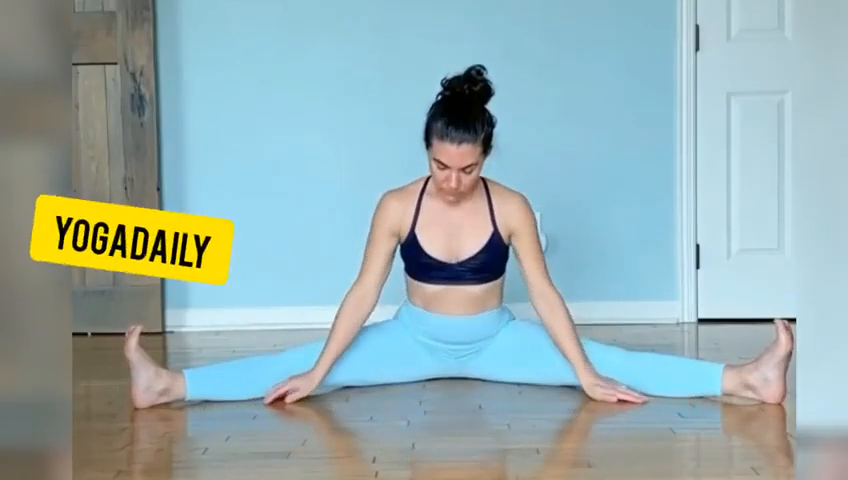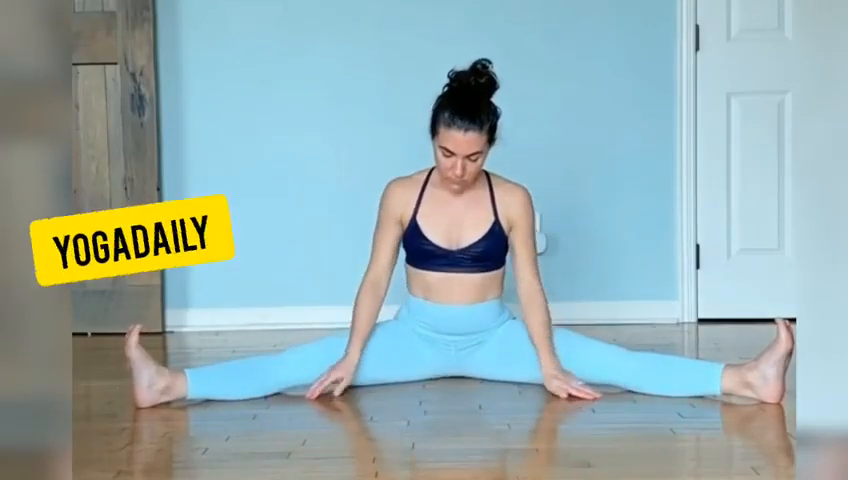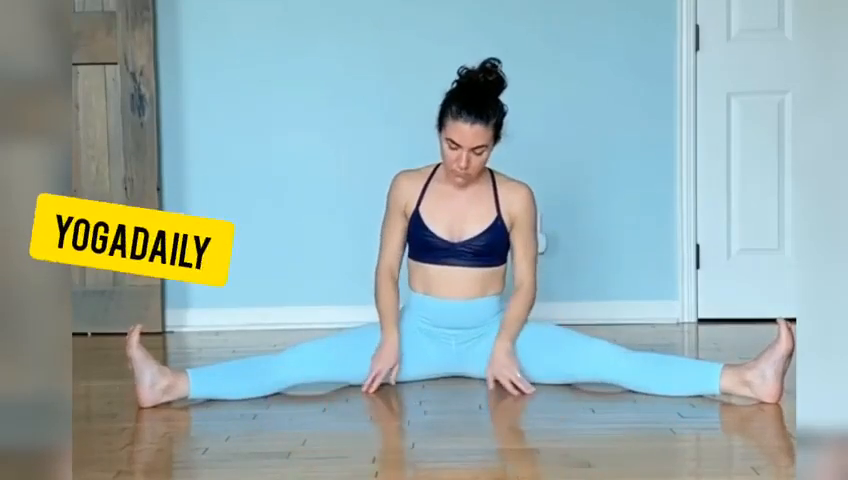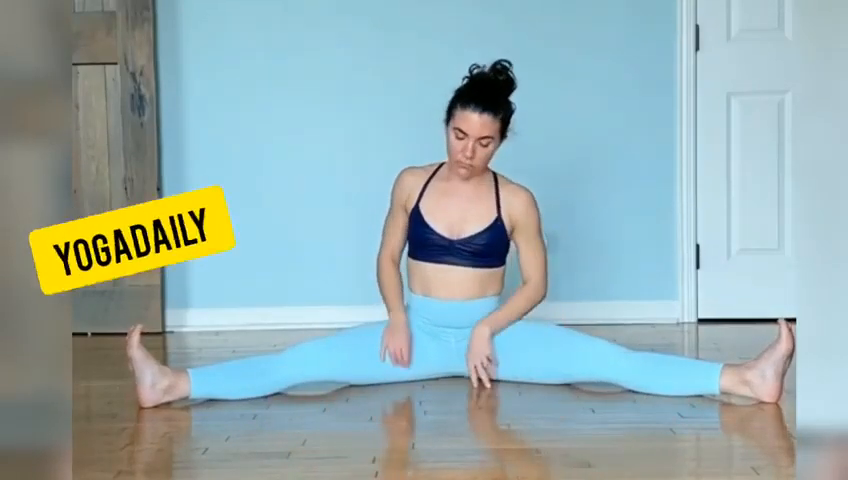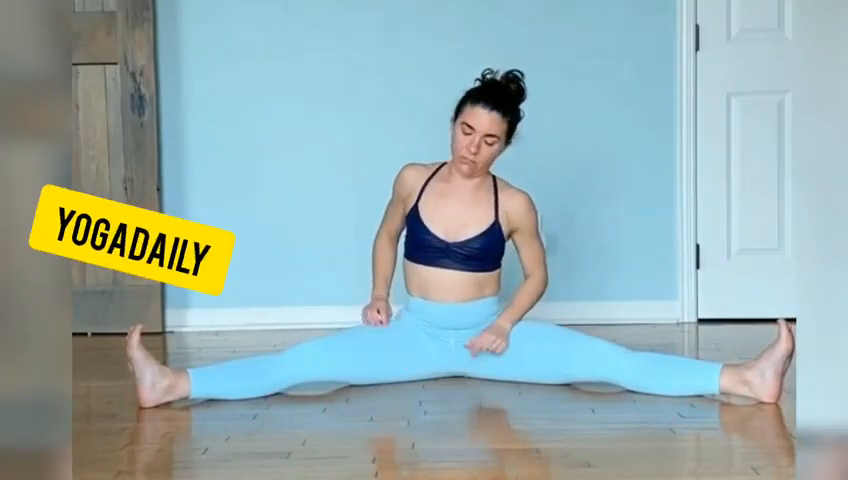
dt=0.3s
person 1, frame 1
left shoulder: (511, 207)
right shoulder: (397, 205)
left elbow: (545, 293)
right elbow: (363, 293)
left wrist: (587, 377)
right wrist: (316, 374)
left hip: (494, 340)
right hip: (414, 339)
left knee: (609, 363)
right knee: (298, 366)
left ankle: (745, 378)
right ankle: (169, 384)
person 1, frame 2
left shoulder: (512, 199)
right shoulder: (401, 194)
left elbow: (530, 286)
right elbow: (375, 279)
left wrist: (551, 366)
right wrist: (350, 359)
left hip: (492, 337)
right hip: (416, 336)
left knee: (605, 362)
right knee: (298, 365)
left ankle: (743, 379)
right ankle: (171, 383)
person 1, frame 3
left shoulder: (515, 196)
right shoulder: (407, 185)
left elbow: (525, 283)
right elbow: (386, 269)
left wrist: (505, 344)
right wrist: (391, 335)
left hip: (492, 331)
right hip: (418, 331)
left knee: (605, 360)
right knee: (303, 363)
left ankle: (743, 379)
right ankle: (173, 383)
person 1, frame 4
left shoulder: (516, 200)
right shoulder: (411, 182)
left elbow: (536, 282)
right elbow: (387, 258)
left wrist: (487, 330)
right wrist: (397, 318)
left hip: (493, 332)
right hip: (419, 330)
left knee: (604, 360)
right knee: (304, 362)
left ankle: (743, 379)
right ankle: (175, 383)
person 1, frame 5
left shoulder: (514, 205)
right shoulder: (413, 178)
left elbow: (537, 279)
right elbow: (387, 234)
left wrist: (506, 325)
right wrist: (379, 294)
left hip: (490, 333)
right hip: (415, 332)
left knee: (603, 359)
right knee: (301, 362)
left ankle: (743, 379)
right ankle: (175, 383)
